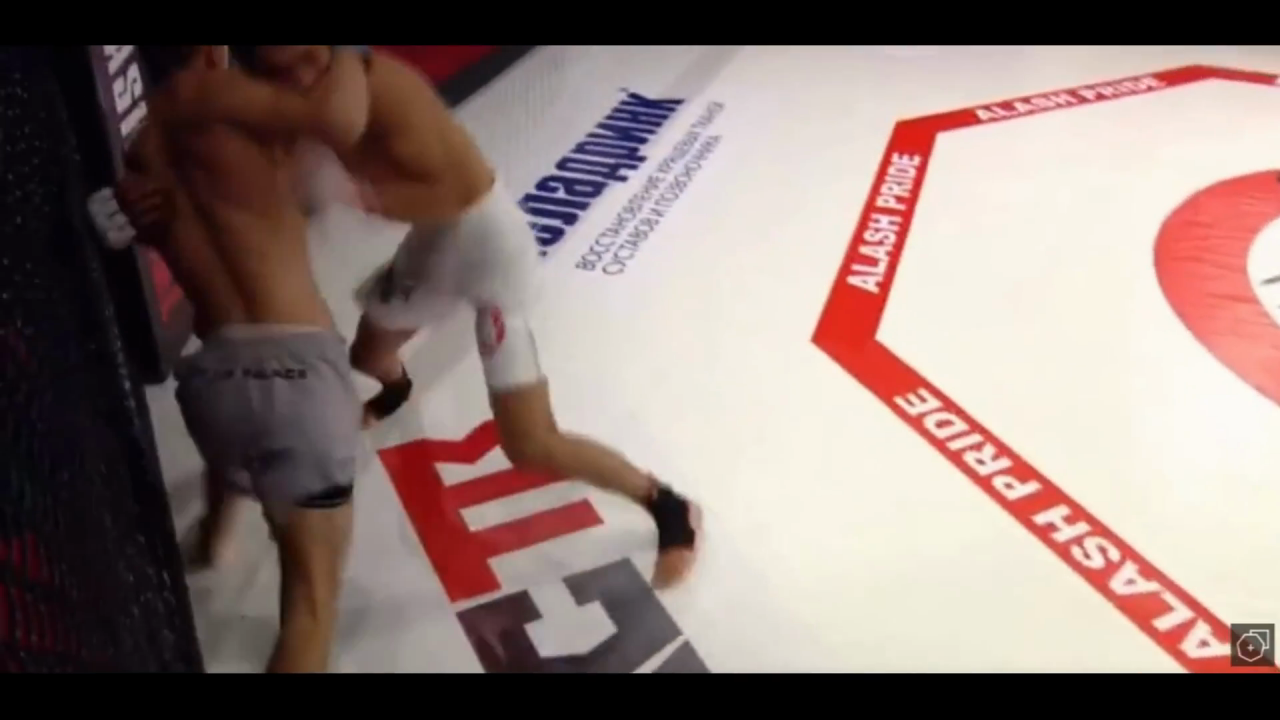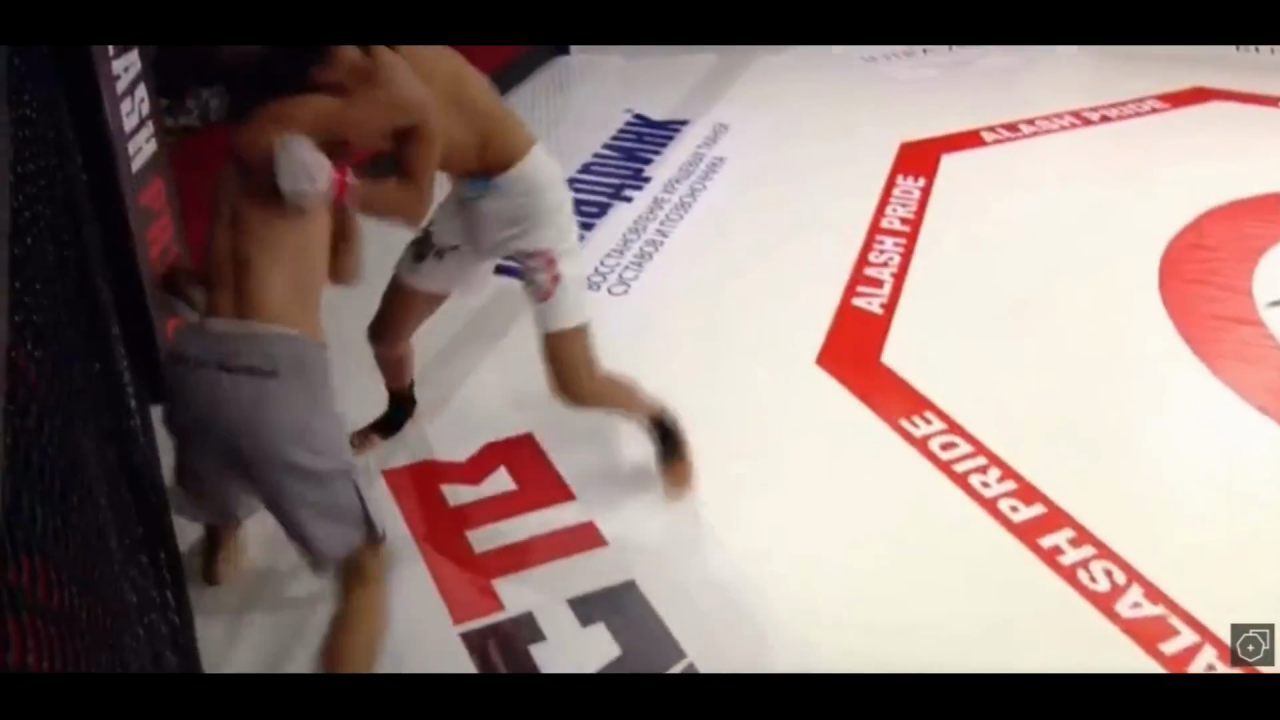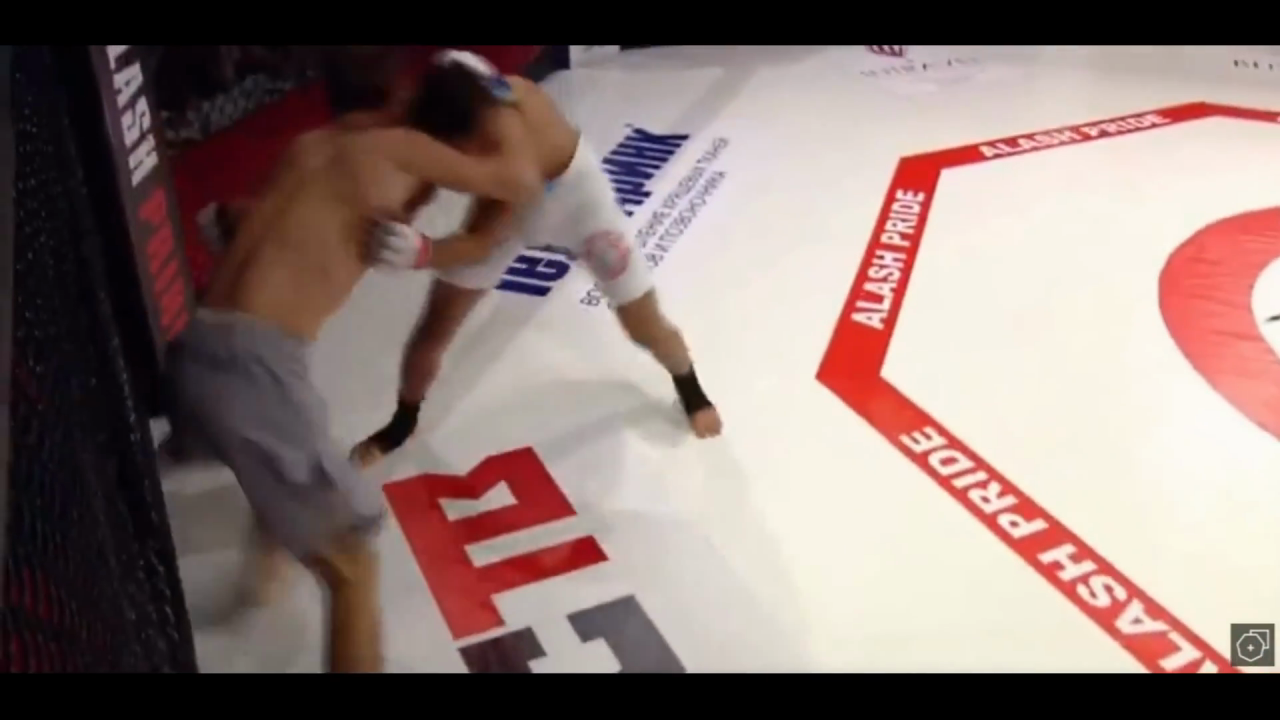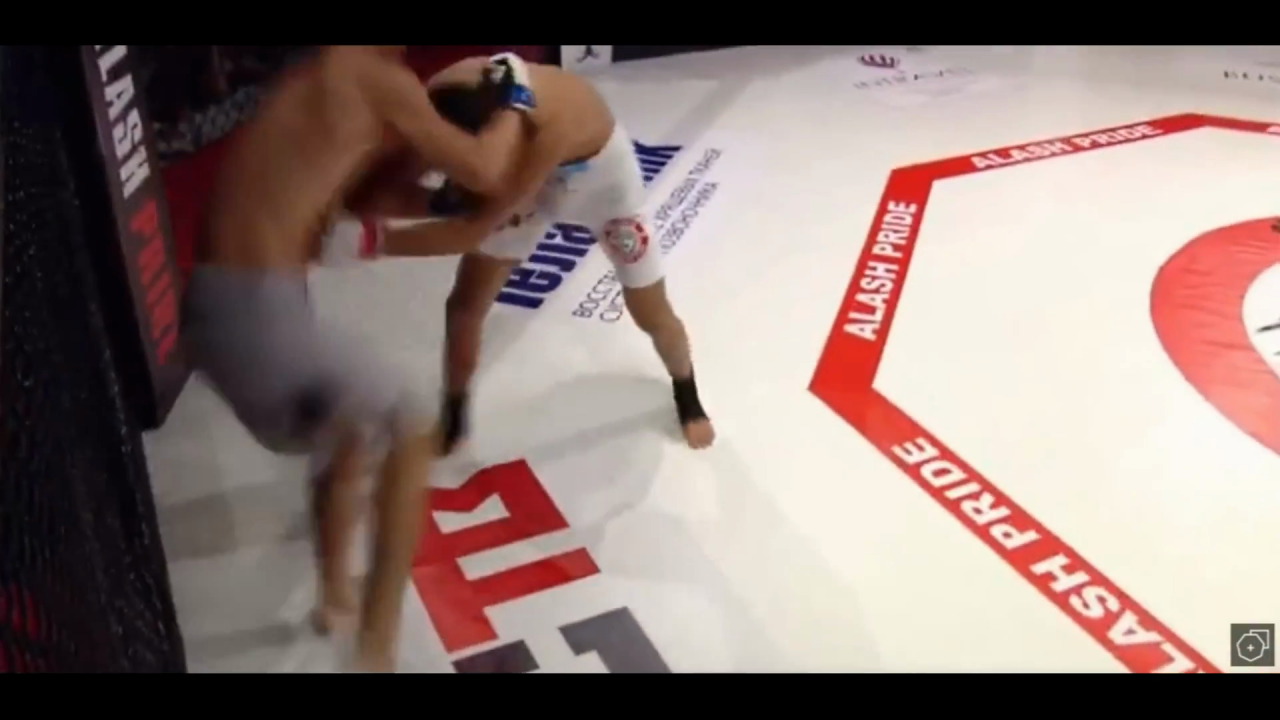
dt=0.2s
person 1, frame 1
left shoulder: (142, 154)
right shoulder: (198, 97)
right elbow: (340, 120)
right wrist: (344, 60)
left hip: (217, 374)
right hip: (300, 372)
left knee: (232, 457)
right knee: (311, 603)
left ankle: (214, 534)
person 1, frame 2
right shoulder: (277, 127)
left elbow: (342, 270)
right elbow: (407, 104)
left wrist: (335, 193)
right wrist: (370, 58)
left hip: (196, 372)
right hip: (272, 377)
right knee: (365, 575)
left ankle: (221, 550)
person 1, frame 3
left shoulder: (307, 149)
right shoulder: (398, 149)
right elbow: (522, 184)
left wrist: (387, 239)
left hip: (193, 362)
right hip: (254, 369)
right knee: (353, 575)
left ankle: (269, 556)
person 1, frame 4
left shoulder: (303, 80)
right shoulder: (378, 79)
right elbow: (484, 172)
right wrist: (513, 105)
left hip: (212, 305)
right hip: (258, 314)
left knee: (351, 438)
right knee: (413, 439)
left ankle: (336, 595)
right ankle: (376, 650)
person 2, frame 1
left shoulder: (383, 87)
left elbow: (443, 191)
left wrist: (359, 192)
left hip: (487, 240)
right hip: (437, 234)
left knee: (530, 446)
right knee: (368, 358)
left ankle: (669, 506)
right ankle: (397, 390)
person 2, frame 2
left shoulder: (404, 73)
left hip: (529, 195)
right hip: (470, 199)
left knee: (576, 385)
right knee: (386, 334)
left ankle: (660, 424)
right ankle: (400, 410)
person 2, frame 3
left shoulder: (508, 126)
left elbow: (486, 241)
left hip: (571, 185)
right hip: (501, 195)
left knee: (648, 330)
right knee: (432, 333)
left ankle: (690, 388)
right ankle: (402, 423)
person 2, frame 4
left shoulder: (546, 130)
right shoulder: (441, 96)
left elbow: (475, 228)
left wrist: (374, 240)
left hip: (600, 167)
right hip: (518, 171)
left knee: (652, 314)
right knee: (465, 305)
left ankle: (687, 396)
right ankle: (451, 423)
